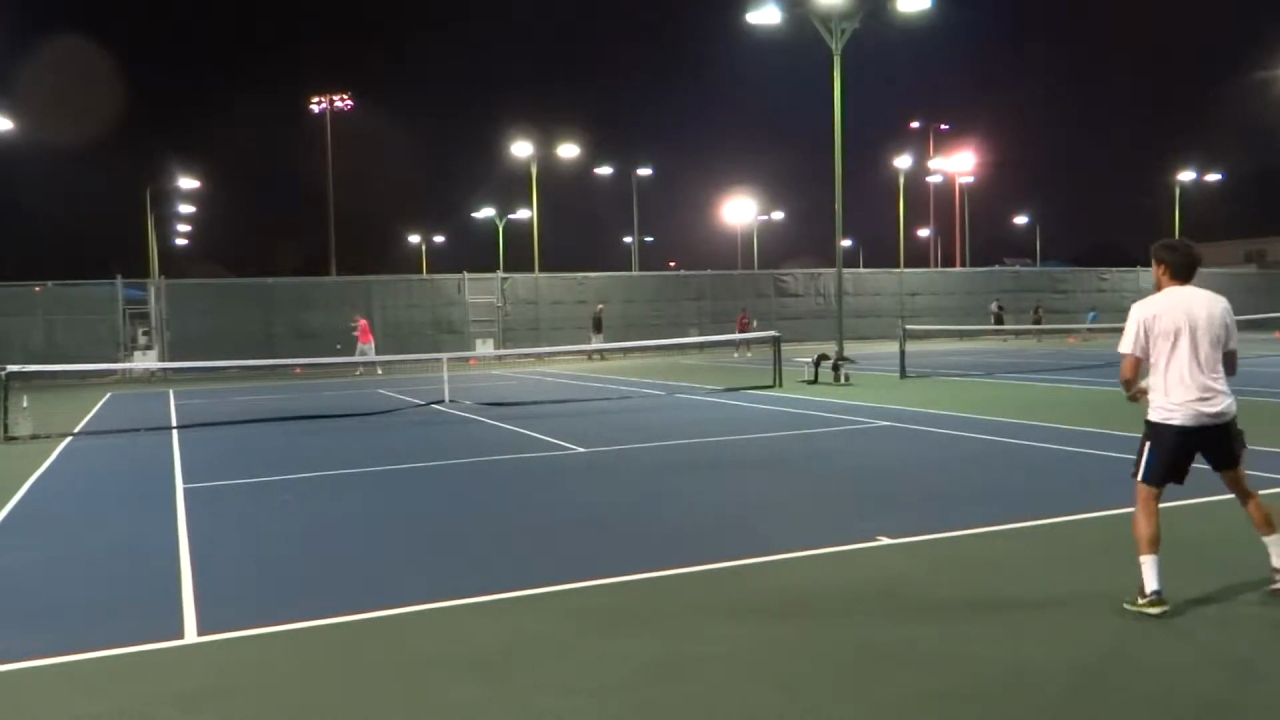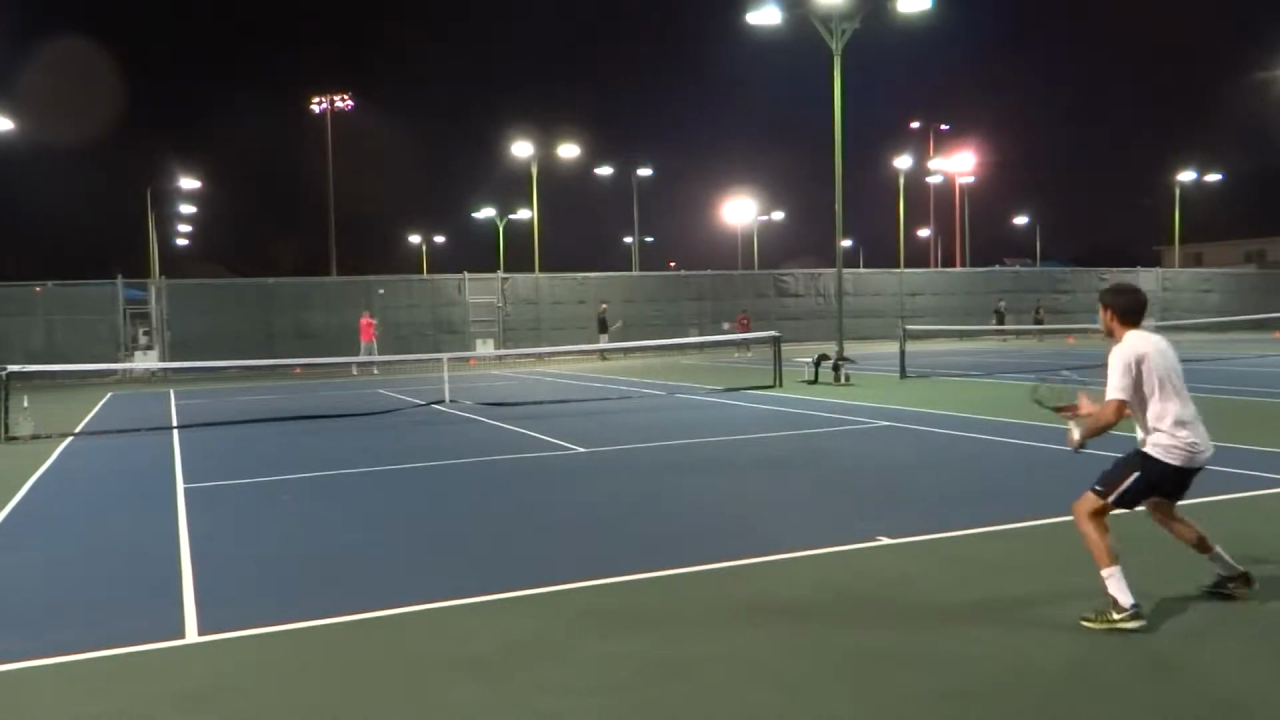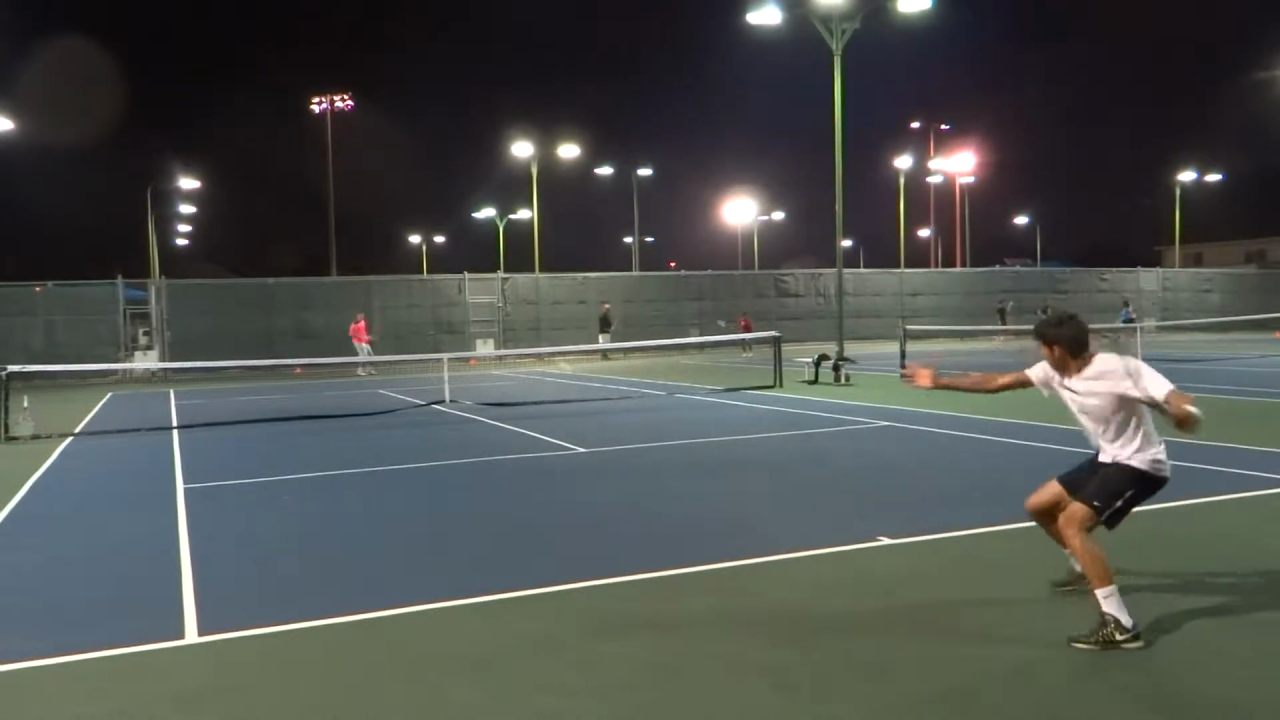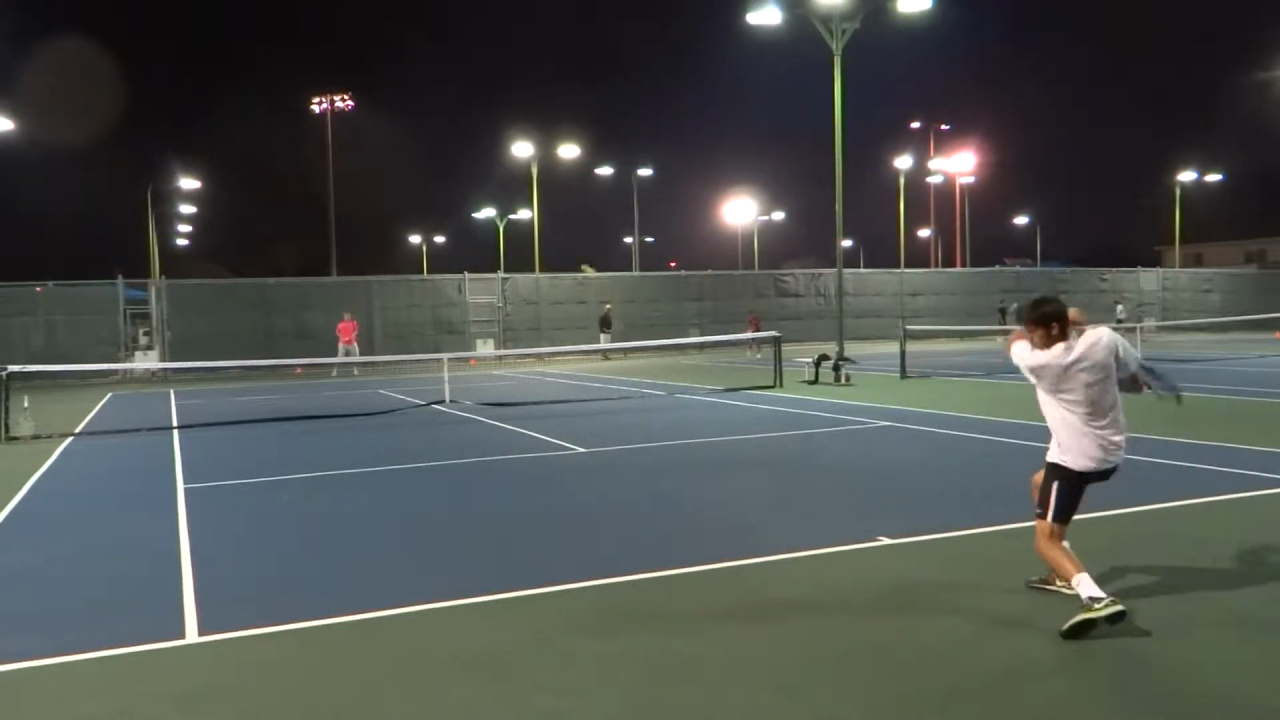
dt=0.5s
person 1, frame 1
left shoulder: (1145, 310)
right shoulder: (1219, 305)
left elbow: (1129, 372)
right elbow: (1230, 366)
left wrist: (1134, 390)
left hip: (1170, 416)
right hip: (1219, 411)
left knee: (1146, 499)
right knee: (1240, 487)
left ankle: (1151, 591)
person 1, frame 2
left shoulder: (1124, 353)
right shoulder: (1158, 344)
left elbow: (1111, 416)
left wrist: (1080, 433)
right wrist: (1093, 410)
left hip: (1164, 449)
right hip: (1193, 445)
left knee: (1086, 512)
right knee: (1161, 511)
left ankle: (1123, 606)
right ankle: (1232, 575)
person 1, frame 3
left shoulder: (1124, 369)
right shoulder: (1053, 370)
left elbow: (1179, 402)
right elbow: (998, 382)
left wrist: (1186, 413)
right wrist: (939, 381)
left hip: (1142, 467)
right hip: (1110, 460)
left knee: (1071, 527)
right knee: (1037, 506)
left ankle: (1121, 627)
right ankle: (1088, 571)
person 1, frame 4
left shoulder: (1042, 361)
right shoulder: (1106, 339)
left elbow: (1016, 340)
right elbow: (1132, 376)
left wrist: (1067, 320)
left hip: (1075, 459)
right hip: (1111, 451)
left knee: (1046, 540)
right knee: (1040, 483)
left ankle: (1097, 600)
right ankle: (1065, 575)
